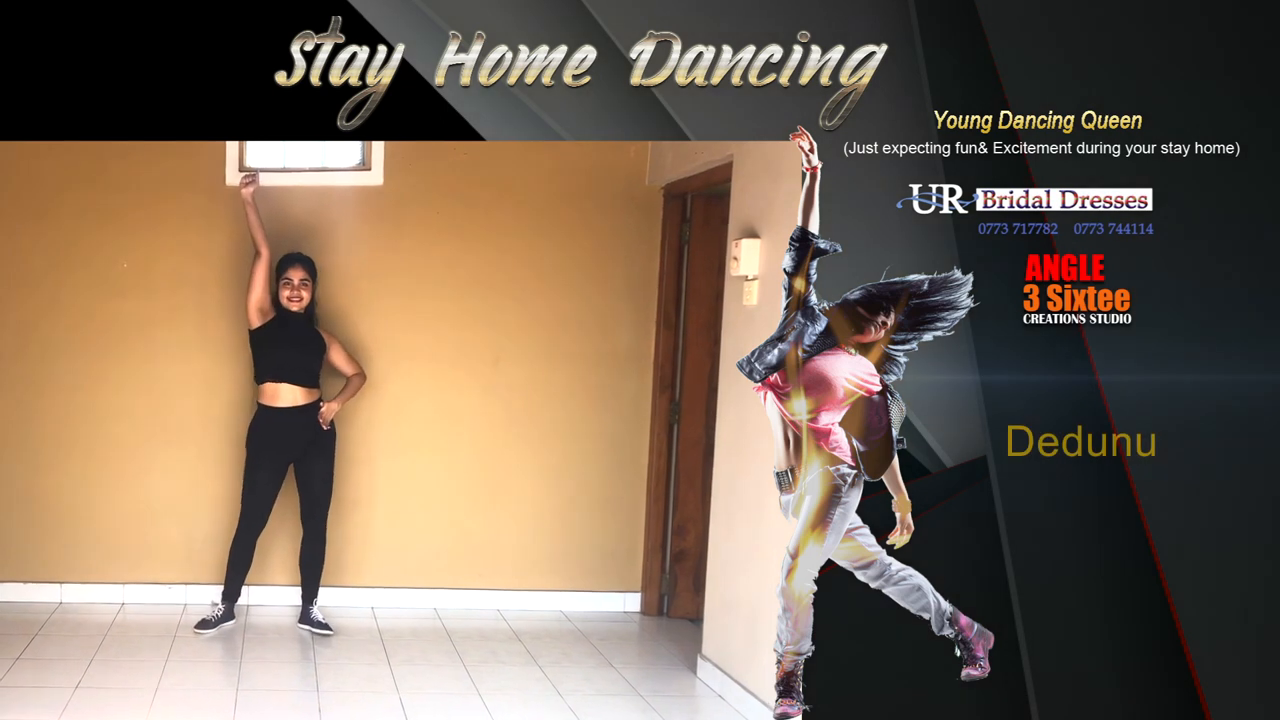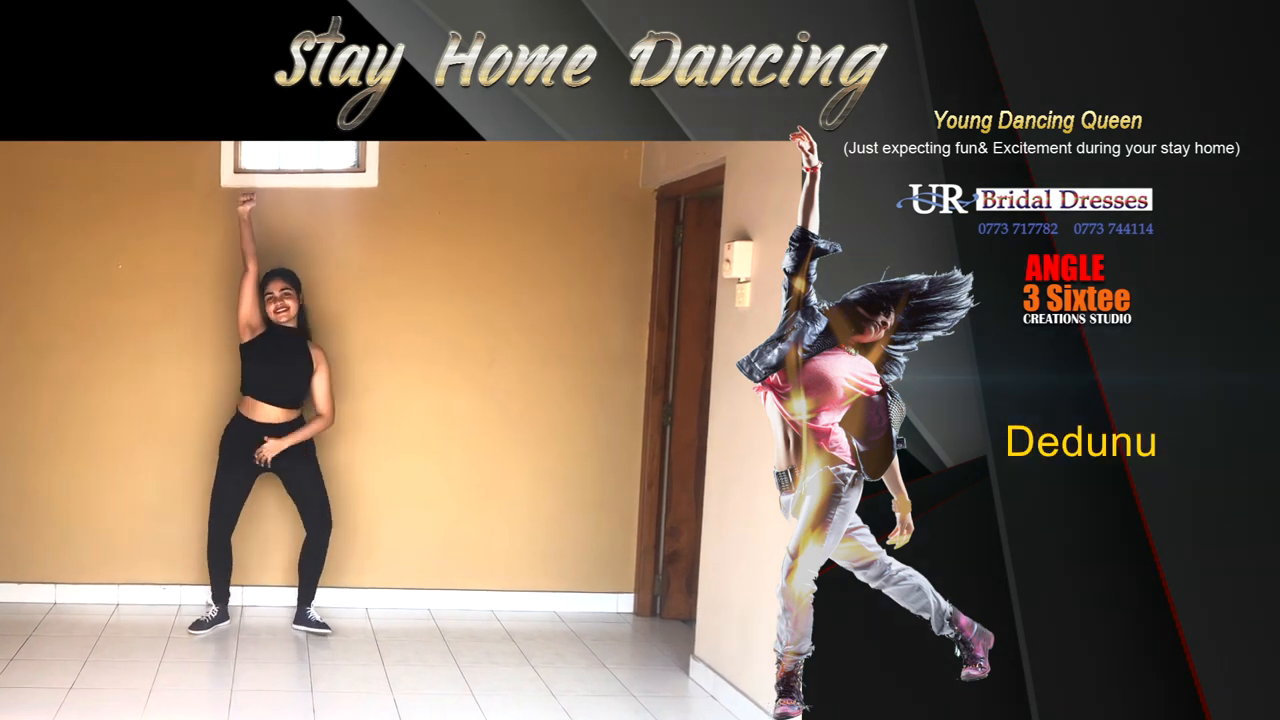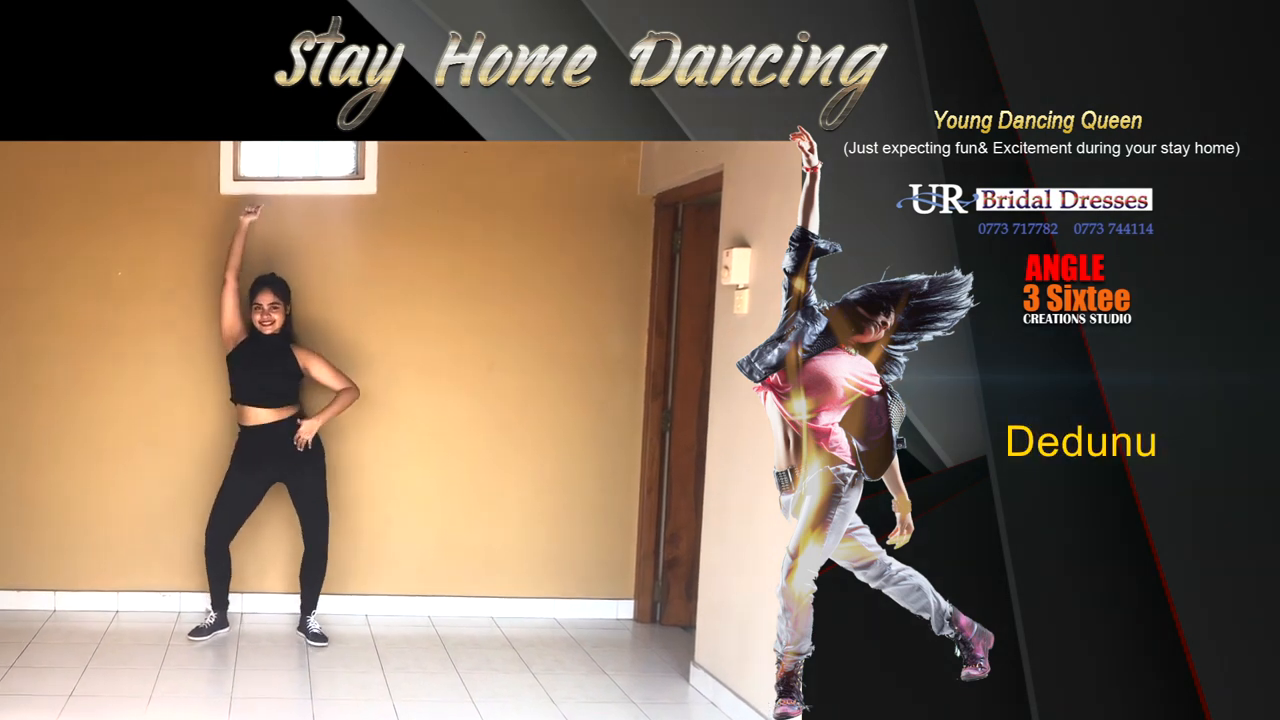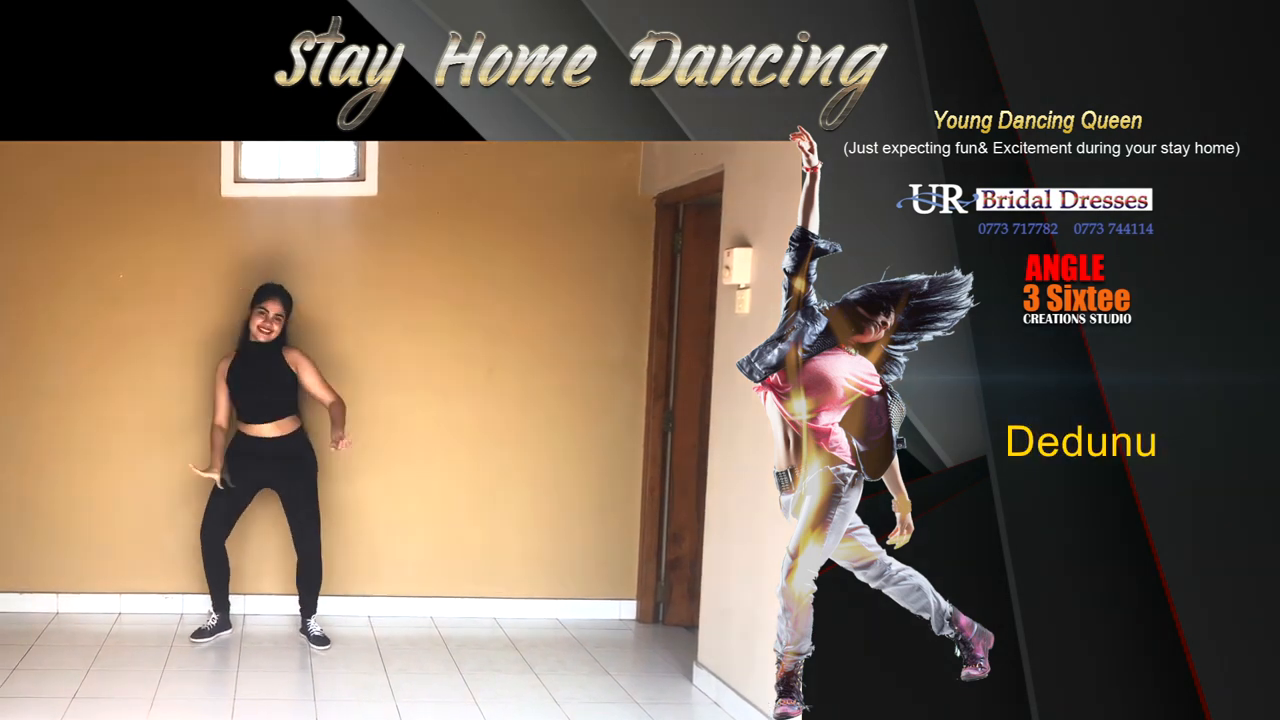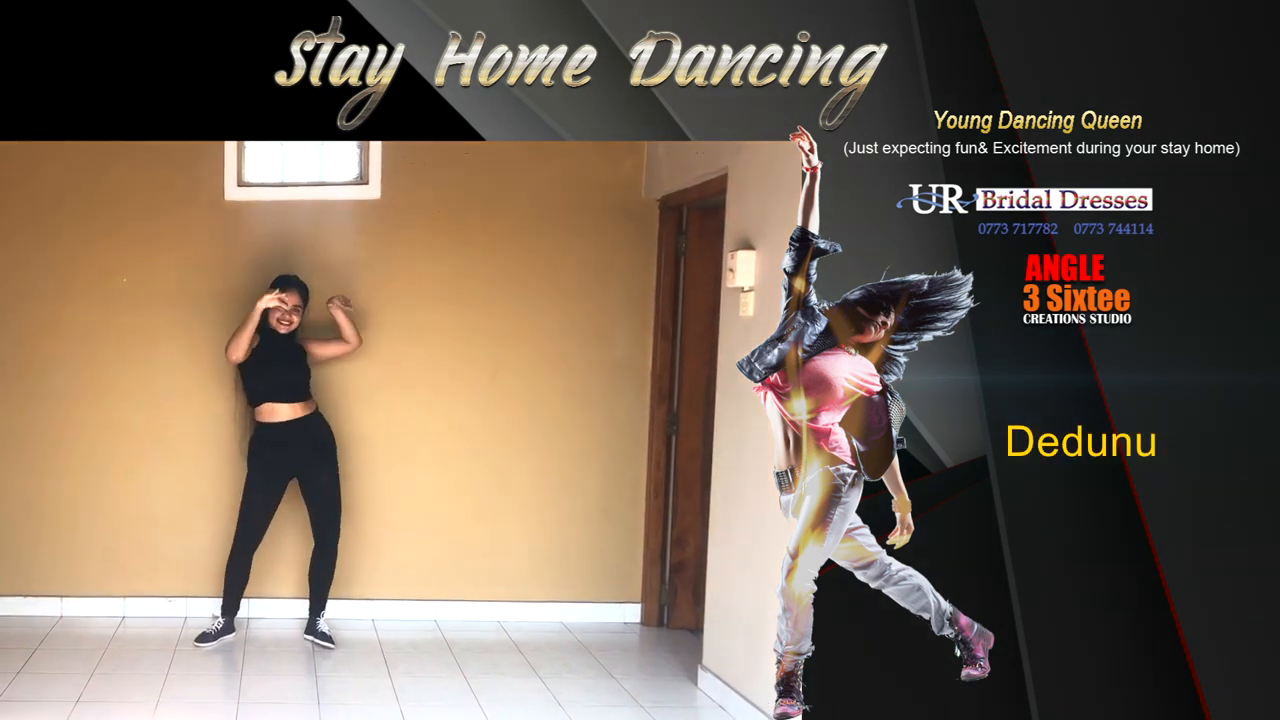
dt=0.7s
person 1, frame 1
left shoulder: (868, 377)
right shoulder: (805, 317)
left elbow: (880, 446)
right elbow: (807, 243)
left wrist: (902, 505)
right wrist: (814, 173)
left hip: (832, 474)
right hip: (792, 480)
left knee: (795, 577)
right knee: (875, 566)
person 1, frame 2
left shoulder: (868, 379)
right shoulder: (805, 317)
left elbow: (881, 446)
right elbow: (806, 243)
left wrist: (902, 504)
right wrist: (813, 174)
left hip: (832, 473)
right hip: (791, 481)
left knee: (795, 576)
right knee: (876, 566)
person 1, frame 3
left shoulder: (869, 378)
right shoulder: (805, 319)
left elbow: (881, 446)
right elbow: (807, 243)
left wrist: (903, 504)
right wrist: (813, 173)
left hip: (832, 475)
right hip: (791, 481)
left knee: (795, 577)
right knee: (876, 566)
person 1, frame 4
left shoulder: (869, 379)
right shoulder: (806, 319)
left elbow: (881, 446)
right elbow: (806, 244)
left wrist: (903, 504)
right wrist: (813, 174)
left hip: (832, 473)
right hip: (791, 481)
left knee: (795, 576)
right knee: (876, 566)
person 1, frame 5
left shoulder: (868, 379)
right shoulder: (804, 319)
left elbow: (880, 445)
right elbow: (806, 242)
left wrist: (902, 503)
right wrist: (813, 172)
left hip: (832, 475)
right hip: (792, 481)
left knee: (795, 577)
right knee: (876, 567)
person 2, frame 1
left shoulder: (320, 337)
right shoulder: (262, 319)
left elbow: (357, 373)
right elbow: (262, 255)
left wrist: (336, 403)
right wrist: (248, 200)
left hip: (314, 430)
right hip: (269, 430)
left knee: (315, 523)
right knee: (251, 522)
left ankle: (309, 609)
right ankle: (227, 605)
person 2, frame 2
left shoulder: (313, 353)
right shoulder: (255, 335)
left elbow: (325, 416)
right elbow: (250, 271)
left wrist: (282, 443)
right wrist: (244, 218)
left hip: (293, 443)
right hip: (243, 436)
left knee: (321, 525)
right knee: (220, 524)
left ankle: (305, 609)
right ankle: (219, 607)
person 2, frame 3
left shoulder: (296, 354)
right shoulder: (237, 340)
left elbow: (349, 390)
right elbow: (229, 279)
left wrist: (316, 421)
right wrist: (243, 227)
left hip: (297, 447)
right hip: (252, 449)
left knee: (317, 539)
right knee: (217, 534)
left ankle: (308, 618)
right ankle: (219, 614)
person 2, frame 4
left shoulder: (290, 358)
right shoulder: (229, 364)
left elbow: (331, 400)
right elbow: (221, 422)
left wrist: (338, 429)
right wrist: (216, 462)
left hip: (293, 456)
right hip: (245, 456)
left knee: (309, 544)
right knee: (211, 535)
left ankle: (309, 619)
right ankle: (220, 616)
person 2, frame 5
left shoulder: (300, 347)
right shoulder: (253, 340)
left elbow: (352, 343)
right elbow: (234, 355)
left wrist: (337, 311)
right wrist: (259, 309)
left hip: (314, 440)
right hip: (269, 446)
left knee: (328, 534)
right knee: (247, 537)
left ankle: (316, 619)
right ankle: (226, 619)
